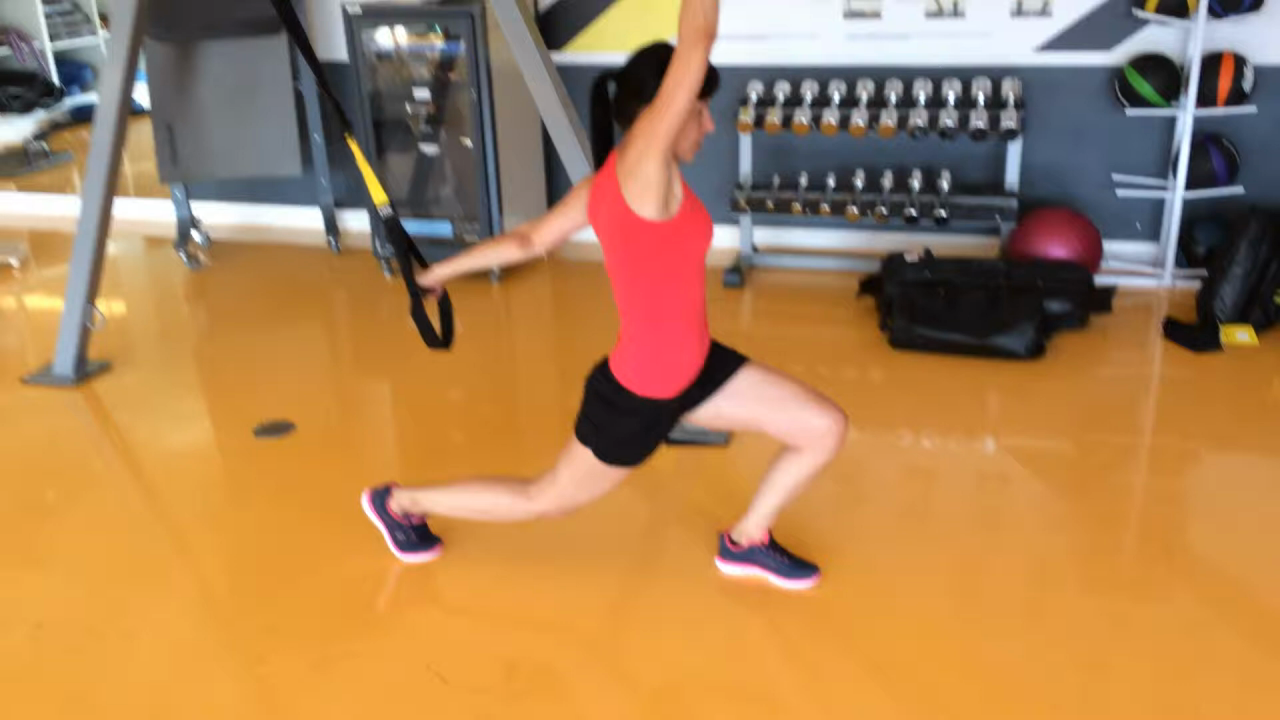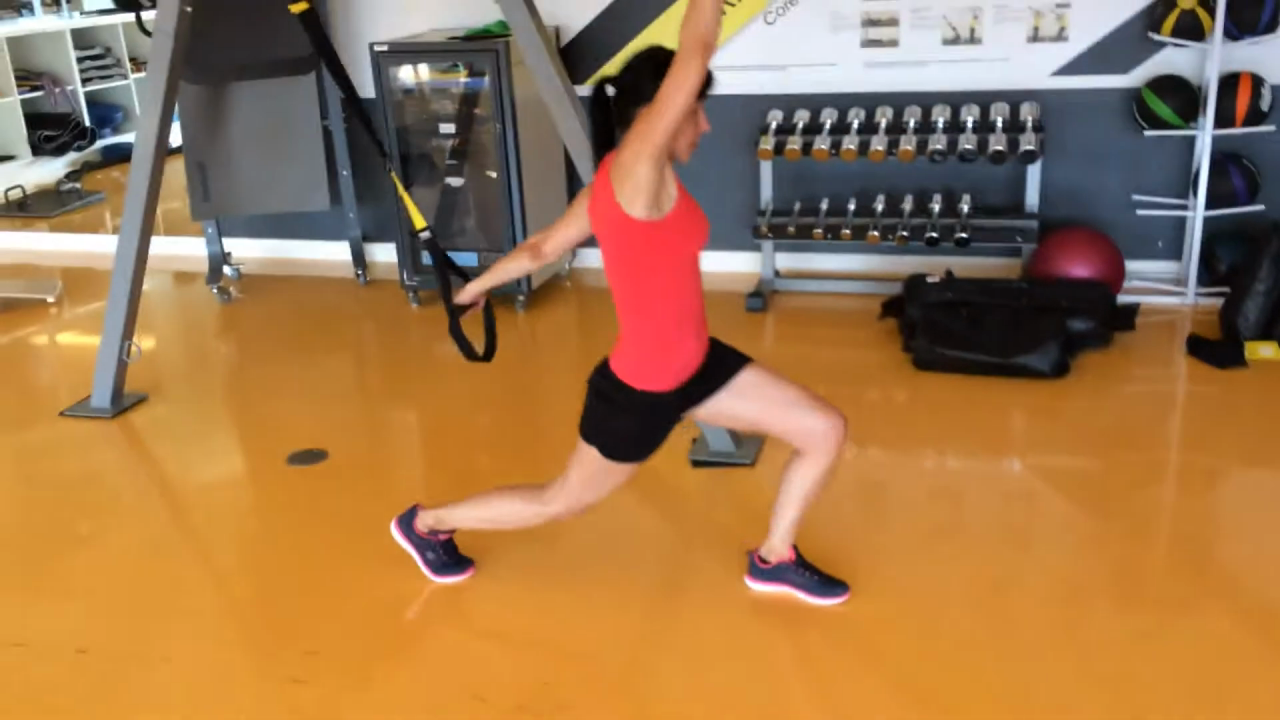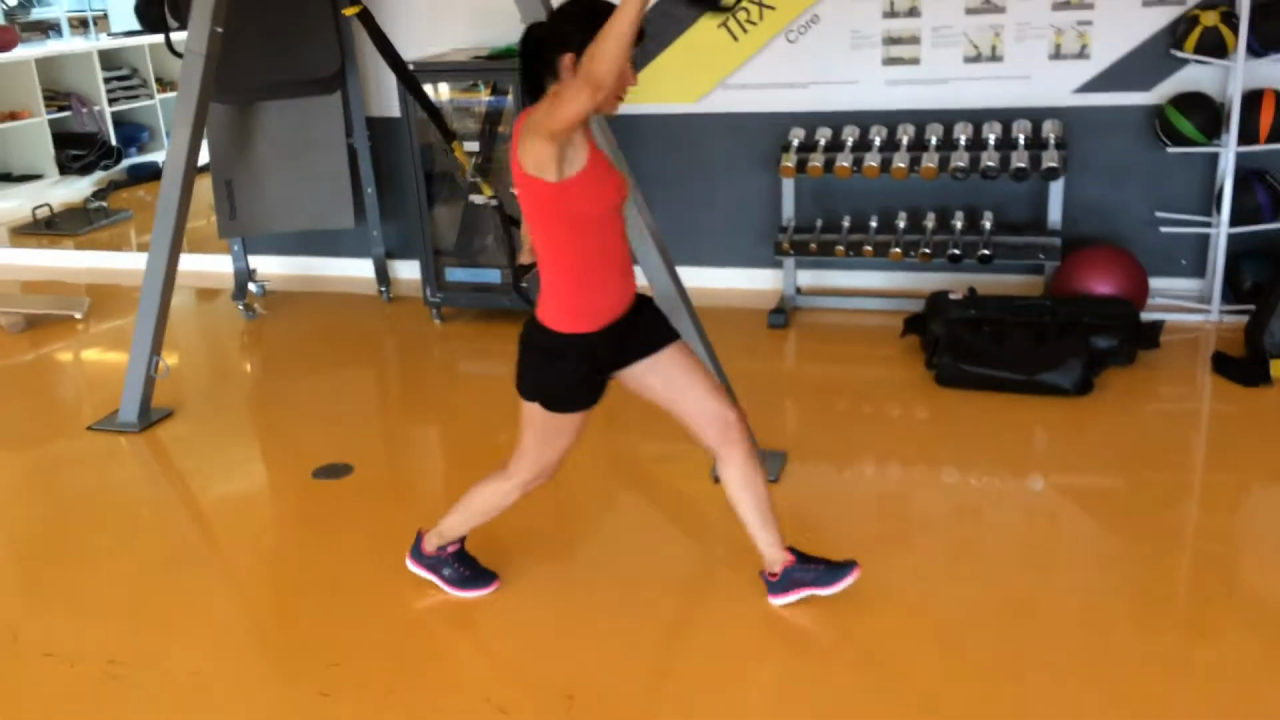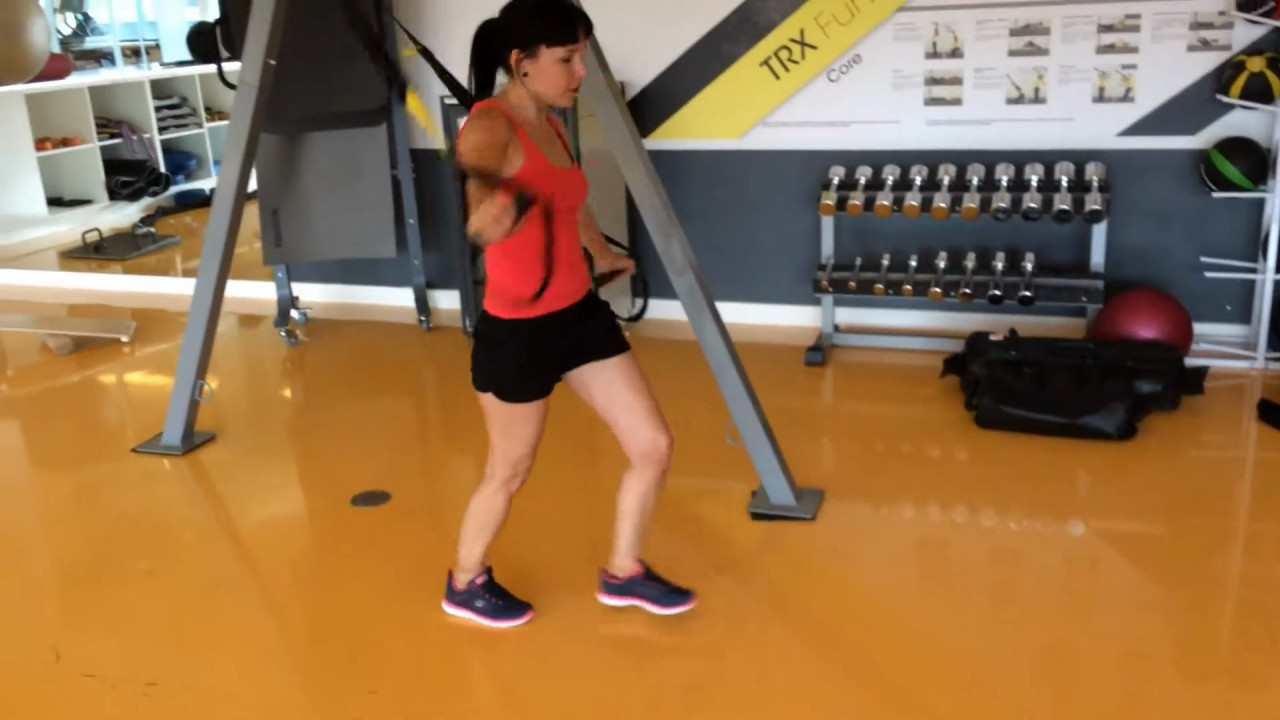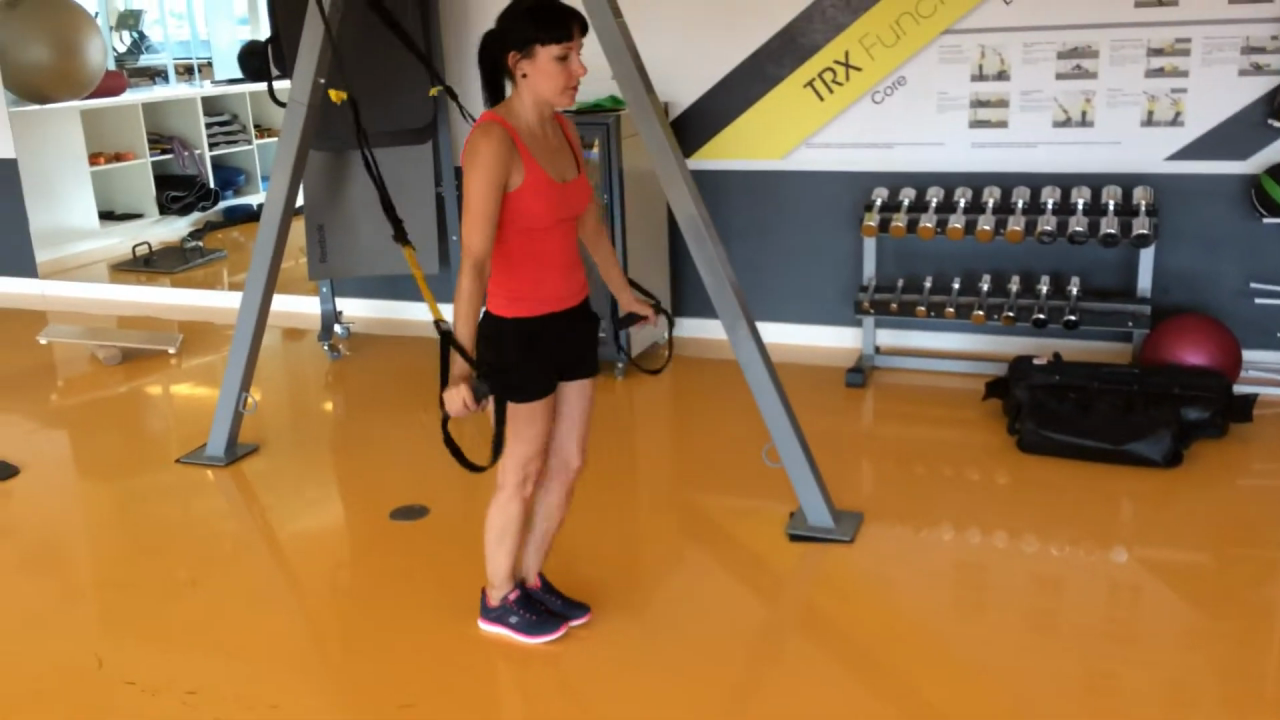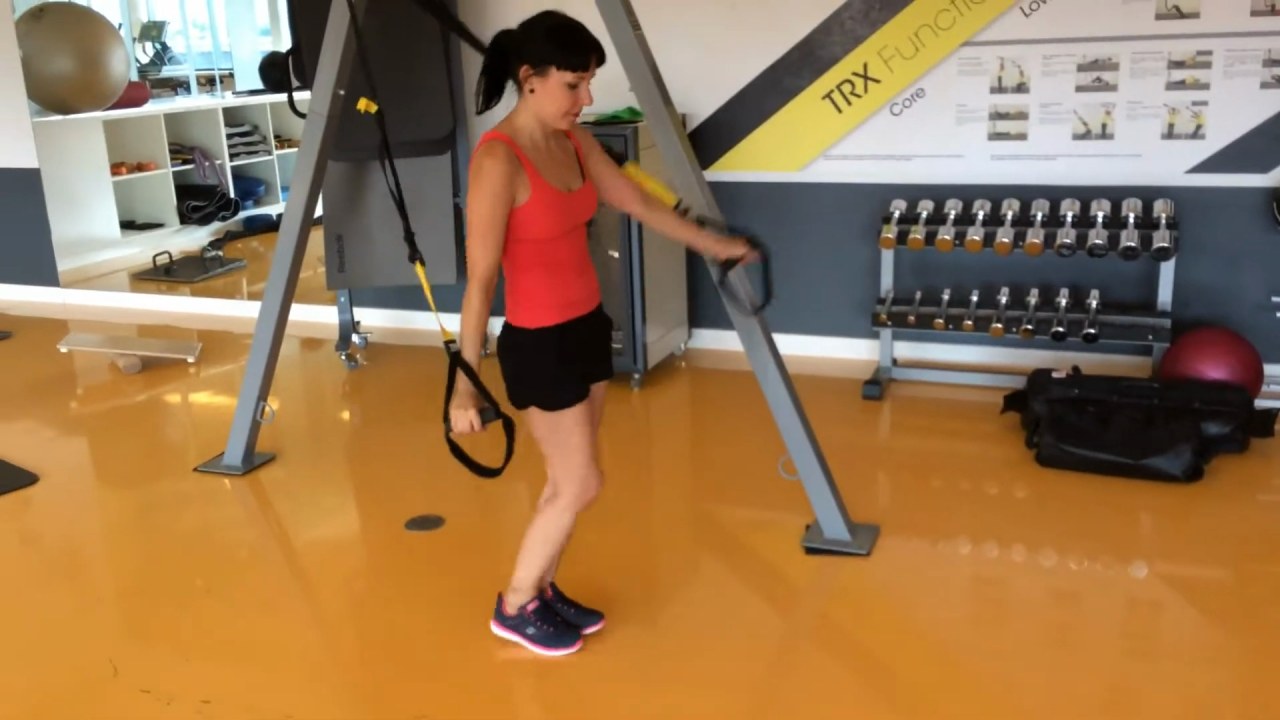
dt=0.3s
person 1, frame 1
left shoulder: (611, 182)
right shoulder: (641, 166)
left elbow: (528, 240)
left wrist: (444, 269)
left hip: (690, 366)
right hip: (641, 393)
left knee: (825, 427)
right knee: (546, 499)
left ankle: (746, 540)
right ankle: (398, 503)
person 1, frame 2
left shoulder: (613, 186)
right shoulder: (633, 168)
left elbow: (540, 248)
right elbow: (694, 53)
left wrist: (477, 284)
left hip: (692, 363)
right hip: (641, 390)
left knee: (824, 429)
right knee: (562, 500)
left ankle: (774, 557)
right ankle: (427, 524)
person 1, frame 3
left shoulder: (562, 129)
right shoulder: (542, 126)
right elbow: (597, 78)
left wrist: (534, 249)
left hip: (623, 317)
right hip: (566, 339)
left knee: (725, 425)
right knee: (530, 471)
left ankle: (779, 565)
right ankle: (434, 548)
person 1, frame 4
left shoulder: (549, 126)
right shoulder: (489, 128)
right elbow: (477, 179)
left wrist: (602, 252)
right wrist: (490, 203)
left hip: (580, 315)
right hip: (517, 331)
left knee: (654, 445)
right knee: (509, 473)
left ankle: (624, 571)
right ankle: (466, 584)
person 1, frame 5
left shoulder: (562, 129)
right shoulder: (493, 141)
right elbow: (475, 258)
left wrist: (624, 292)
right wrist: (461, 365)
left hip: (572, 322)
right hip: (518, 333)
left knee: (564, 469)
right knee: (520, 478)
left ankle: (530, 581)
right ankle: (498, 600)
person 1, frame 6
left shoulder: (571, 140)
right shoulder: (496, 159)
left elbow: (633, 200)
right elbow: (480, 278)
left wrist: (710, 244)
right wrist: (466, 384)
left hip: (586, 328)
right hip: (539, 344)
left knee: (572, 480)
right knee: (577, 487)
left ankle: (542, 593)
right ankle: (515, 606)
